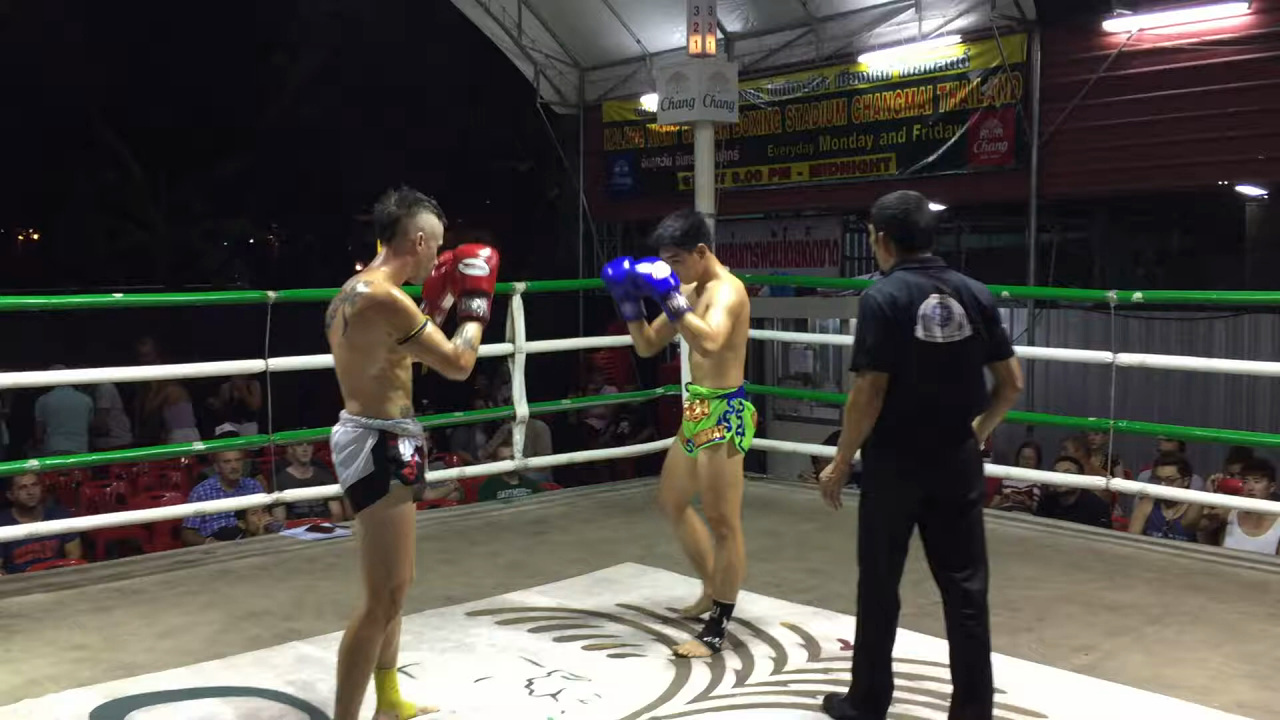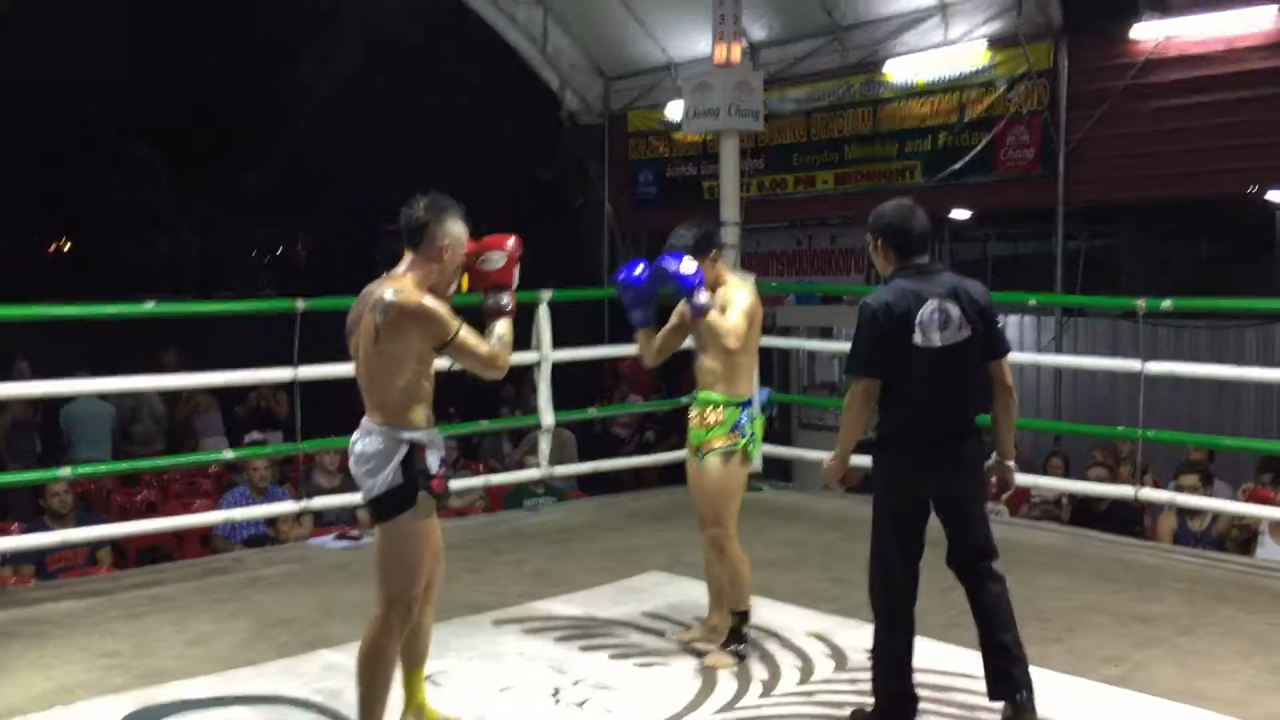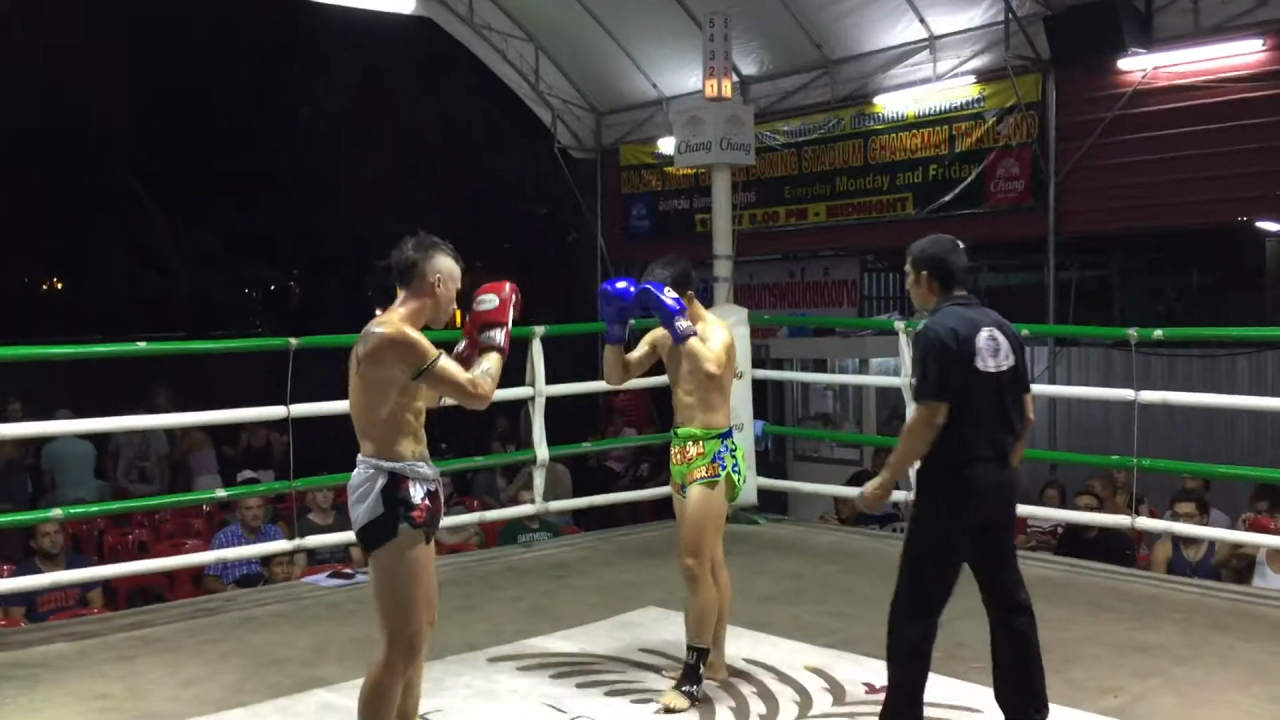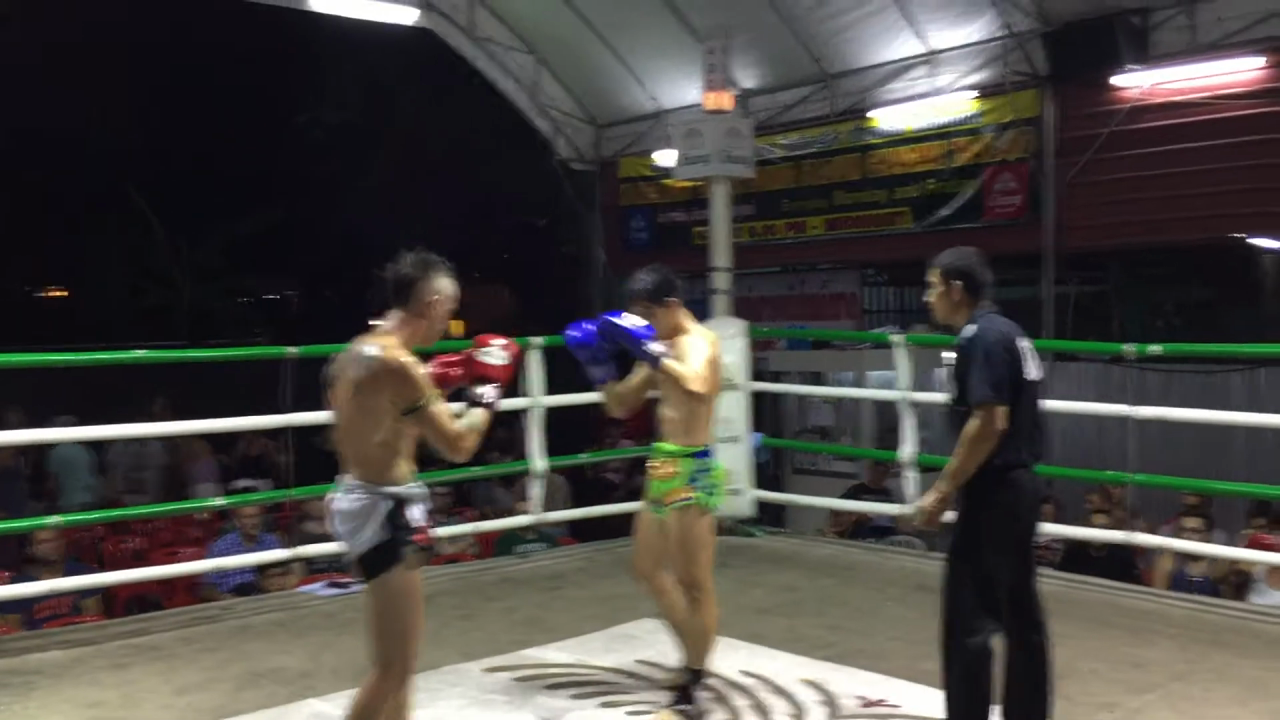
dt=0.4s
person 1, frame 1
left shoulder: (354, 290)
right shoulder: (385, 298)
right elbow: (457, 364)
left wrist: (436, 301)
right wrist: (475, 302)
left hip: (371, 438)
right hip: (379, 446)
left knee: (396, 581)
right knee: (384, 594)
person 1, frame 2
left shoulder: (374, 295)
right shoulder: (414, 306)
right elbow: (495, 363)
left wrist: (446, 288)
right wrist: (501, 294)
left hip: (389, 444)
right hip: (403, 455)
left knee: (427, 579)
right knee: (398, 605)
person 1, frame 3
left shoulder: (384, 334)
right shoulder: (397, 338)
left elbow: (433, 393)
right elbow: (477, 393)
left wrist: (473, 343)
right wrist: (496, 335)
left hip: (403, 490)
right hip: (395, 493)
left knee: (420, 629)
right knee: (403, 644)
person 1, frame 4
left shoulder: (355, 352)
right shoulder: (396, 365)
right elbow: (458, 445)
left wrist: (430, 383)
right wrist: (486, 388)
left hip: (358, 500)
right hip: (383, 512)
left knee: (401, 649)
right knee: (393, 666)
person 2, frame 1
left shoulder: (882, 298)
right shoulder: (975, 294)
left elbow: (869, 393)
right elbow: (1010, 384)
left wrist: (840, 462)
left hip: (894, 459)
right hip: (957, 458)
left knee: (879, 582)
right knee: (966, 586)
person 2, frame 2
left shoulder: (881, 306)
right shoulder: (973, 295)
left elbow: (864, 396)
right elbow: (1003, 385)
left wrist: (841, 454)
right wrist: (1004, 452)
left hip: (904, 458)
right hip: (962, 453)
left knee: (894, 583)
right knee: (979, 569)
person 2, frame 3
left shoulder: (936, 330)
right shoulder: (1001, 327)
left elbow: (929, 419)
right elbow: (1026, 416)
left wrist: (886, 480)
left hip: (952, 483)
right hip: (997, 480)
left knee: (916, 609)
right knee: (1009, 603)
person 2, frame 4
left shoulder: (980, 337)
right shoulder: (1008, 334)
left elbow: (990, 423)
left wrist: (941, 490)
left hip: (993, 493)
right hip: (1019, 488)
left knee: (969, 621)
right knee: (1020, 616)
person 3, frame 1
left shoulder: (727, 291)
right shoulder: (688, 293)
left elbow: (710, 344)
right elbow: (646, 346)
left wrist: (669, 295)
right wrist: (630, 301)
left hip: (723, 413)
right hip: (696, 409)
left knee: (722, 523)
right knee: (671, 502)
left ankle: (716, 630)
right ankle: (712, 588)
person 3, frame 2
left shoulder: (740, 295)
right shoulder: (689, 305)
left elbow: (732, 343)
right elbow: (652, 358)
left wrist: (697, 294)
right wrist: (639, 307)
left hip: (732, 419)
right hip: (701, 416)
left knee: (718, 532)
right knee: (713, 529)
left ankle: (738, 635)
right ankle: (717, 621)
person 3, frame 3
left shoulder: (715, 332)
right shoulder: (661, 336)
left elbow: (711, 370)
right elbow: (615, 375)
left wrist: (677, 322)
right wrist: (615, 325)
left hip: (712, 455)
right hip: (682, 452)
left knee: (694, 565)
right knee: (710, 563)
left ankle: (691, 680)
right ankle: (713, 658)
person 3, frame 4
left shoulder: (700, 344)
right shoulder: (659, 350)
left elbow: (697, 388)
right elbow: (619, 405)
left wrist: (649, 345)
right wrist: (597, 361)
left hip: (691, 471)
right hip: (662, 468)
left knee: (694, 585)
right knee: (648, 570)
right ankle: (696, 660)
